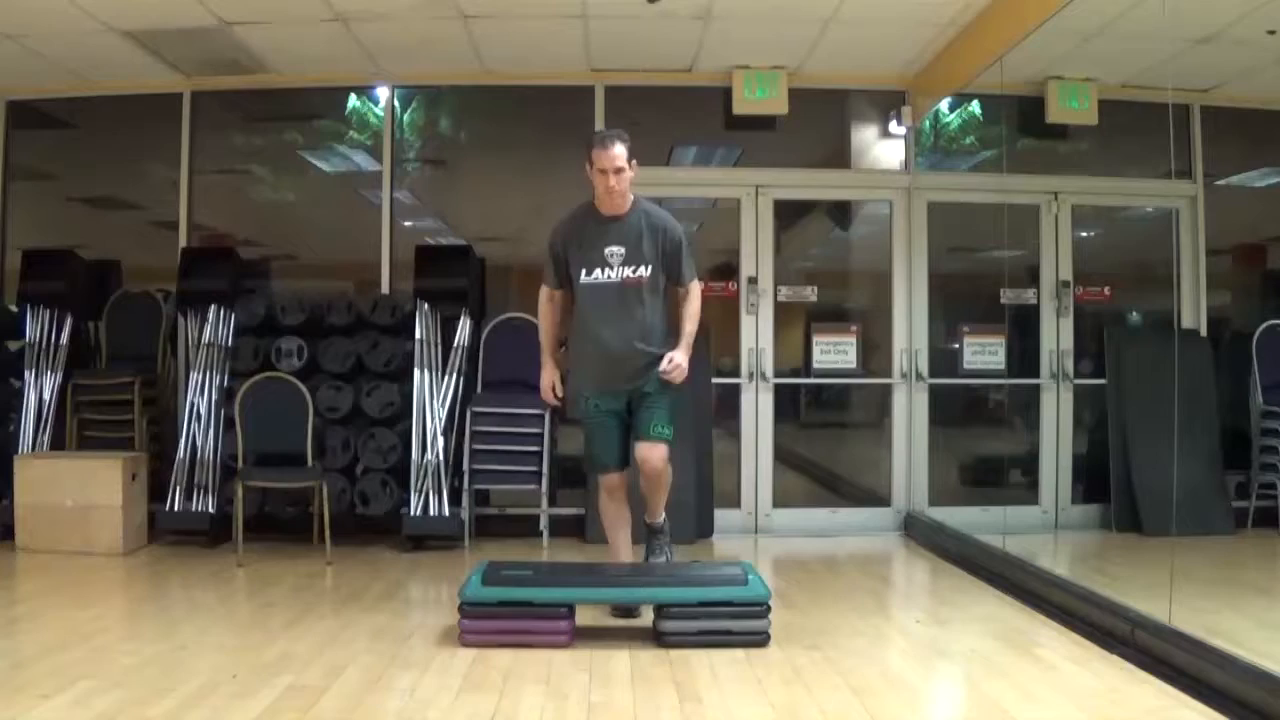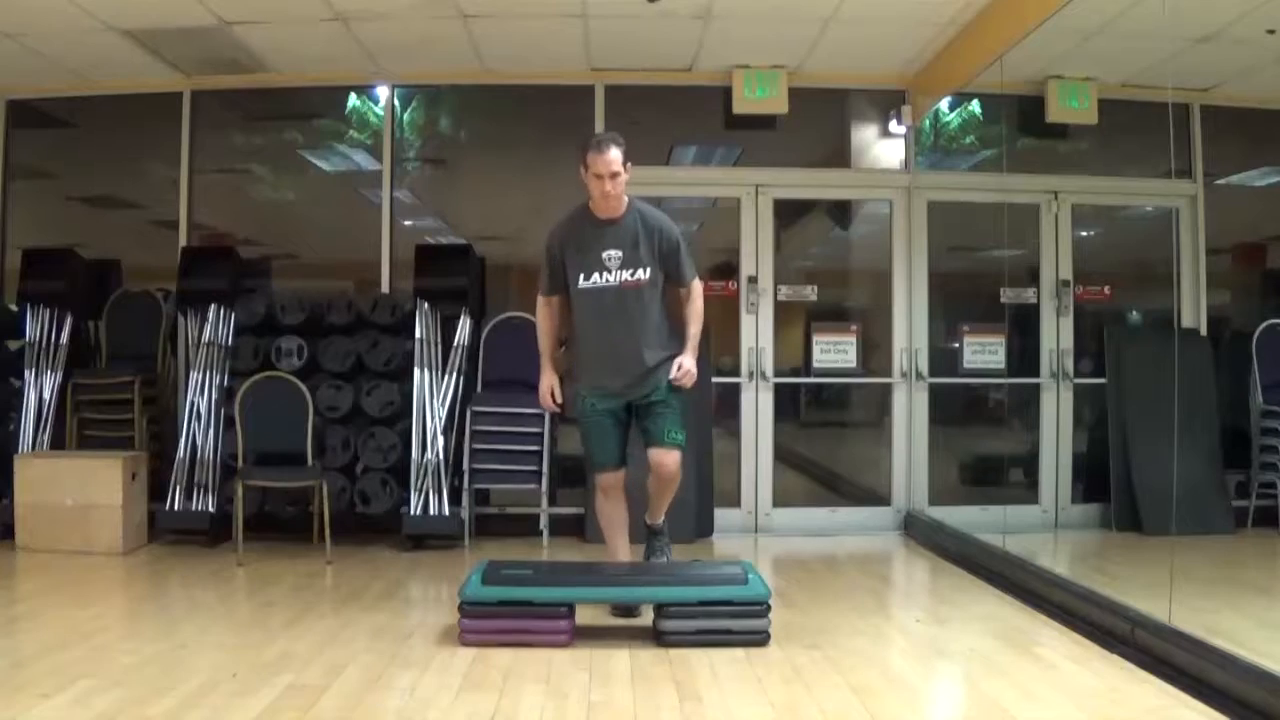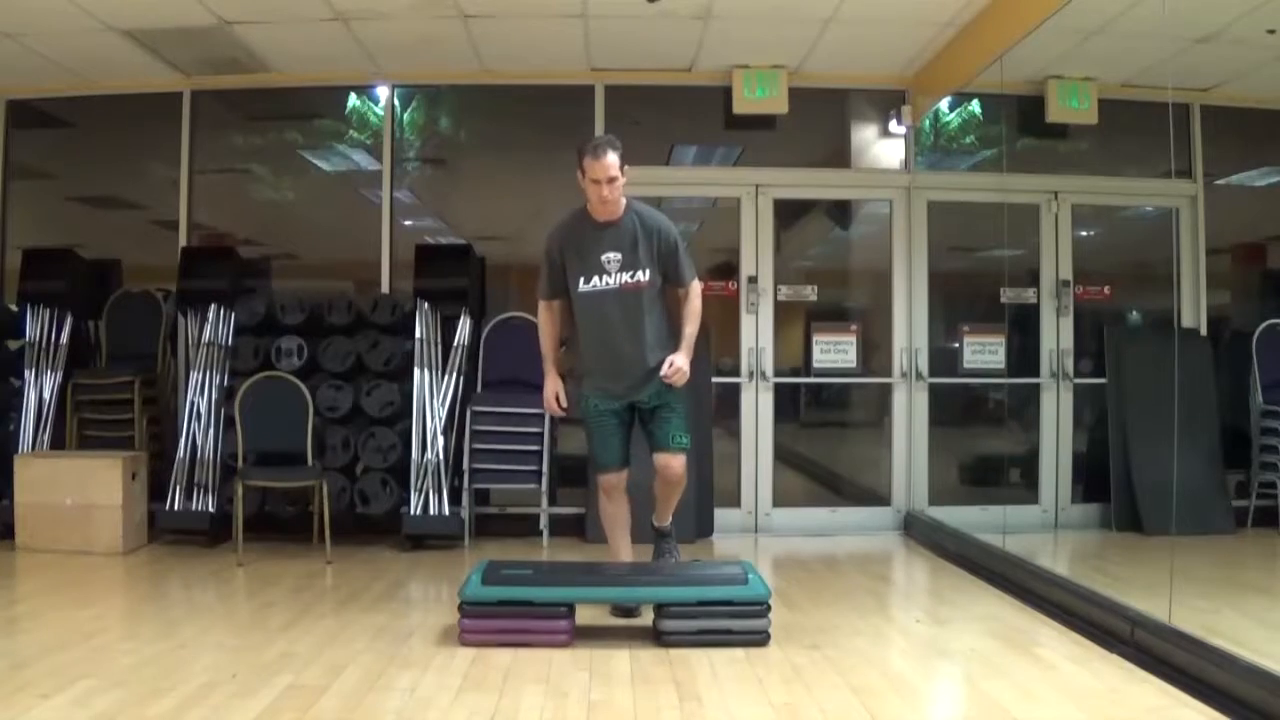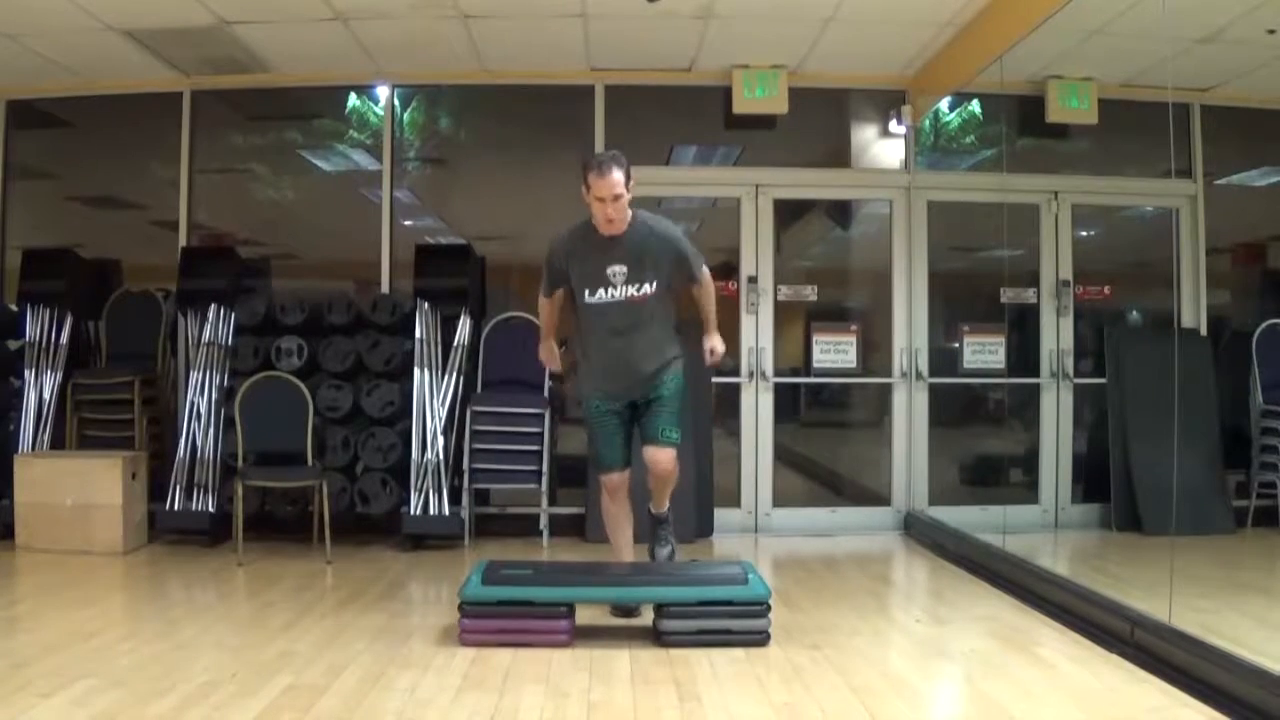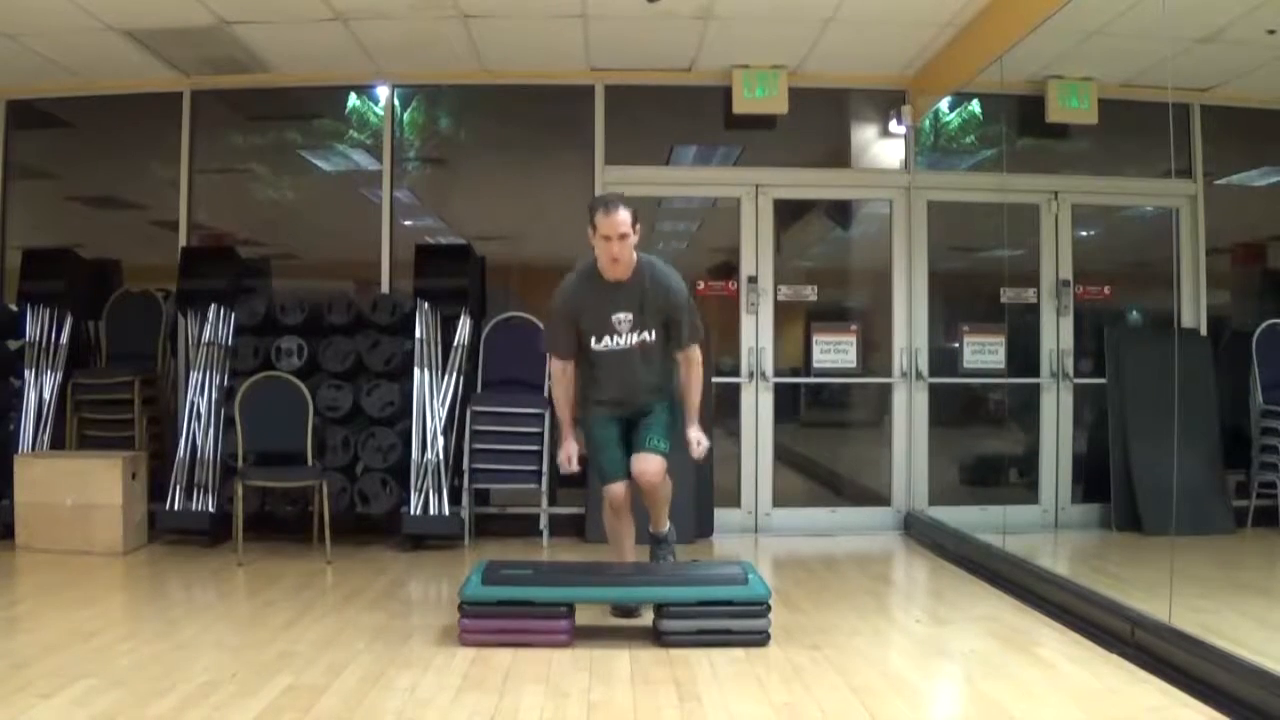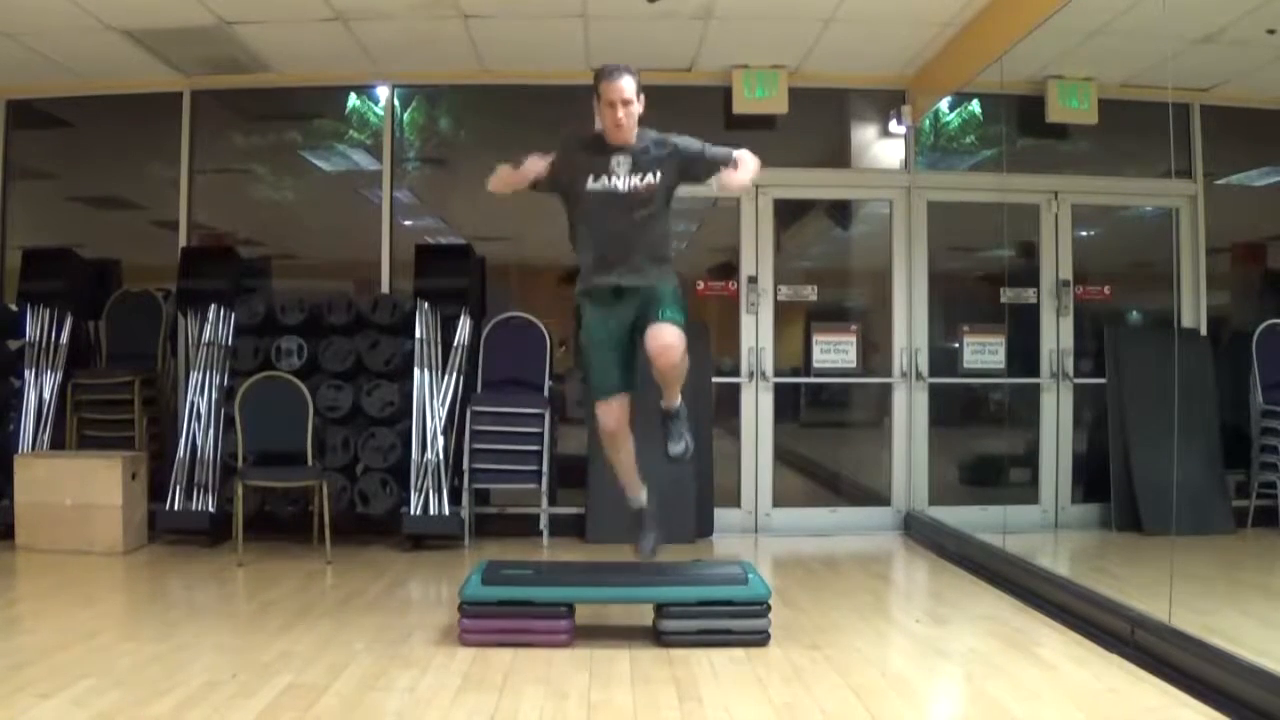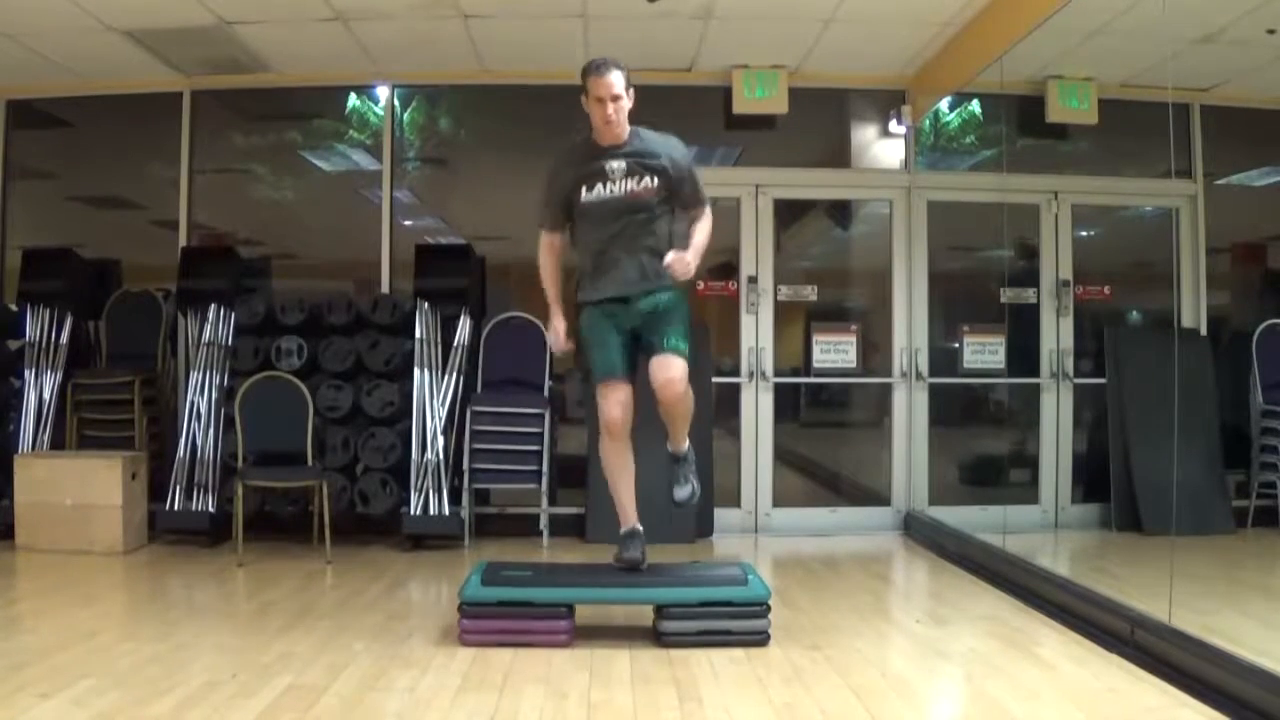
dt=0.3s
person 1, frame 1
left shoulder: (662, 226)
right shoulder: (569, 230)
left elbow: (689, 290)
right elbow: (551, 296)
left wrist: (683, 347)
right wrist: (548, 361)
left hip: (652, 370)
right hip: (594, 379)
left knee: (652, 458)
right knee: (611, 481)
left ankle: (657, 525)
person 1, frame 2
left shoulder: (657, 226)
right shoulder: (565, 234)
left elbow: (691, 289)
right elbow: (549, 302)
left wrist: (690, 350)
right wrist: (547, 367)
left hip: (655, 372)
right hip: (595, 382)
left knee: (667, 463)
right knee: (608, 480)
left ankle: (656, 525)
person 1, frame 3
left shoulder: (657, 227)
right shoulder: (563, 237)
left elbow: (690, 290)
right elbow: (549, 307)
left wrist: (684, 350)
right wrist: (551, 373)
left hip: (657, 375)
right hip: (599, 383)
left knee: (673, 467)
right knee: (611, 482)
left ankle: (663, 528)
person 1, frame 4
left shoulder: (664, 237)
right shoulder: (568, 248)
left elbow: (701, 280)
right elbow: (550, 296)
left wrist: (712, 331)
right wrist: (547, 341)
left hip: (660, 371)
right hip: (601, 383)
left knee: (662, 462)
right knee: (613, 482)
left ankle: (660, 515)
person 1, frame 5
left shoulder: (665, 284)
right shoulder: (574, 289)
left elbow: (689, 355)
right elbow: (561, 366)
left wrist: (693, 423)
right wrist: (567, 435)
left hip: (655, 400)
right hip: (602, 406)
left knee: (648, 471)
right knee: (615, 494)
left ankle: (661, 530)
person 1, frame 6
left shoulder: (668, 149)
right shoulder: (571, 153)
left elbow: (745, 160)
right elbow: (498, 185)
left wrist: (740, 173)
right wrist: (522, 172)
left hip: (655, 285)
right hip: (600, 296)
left knee: (666, 347)
right knee: (611, 419)
left ankle: (672, 407)
right ankle: (639, 503)
person 1, frame 7
left shoulder: (667, 153)
right shoulder: (568, 165)
left elbow: (701, 213)
right elbow: (551, 242)
left wrist: (691, 254)
right wrist: (554, 314)
left hip: (661, 296)
right hip: (600, 305)
left knee: (672, 383)
right knee: (613, 417)
left ankle: (681, 454)
right ankle: (631, 529)
